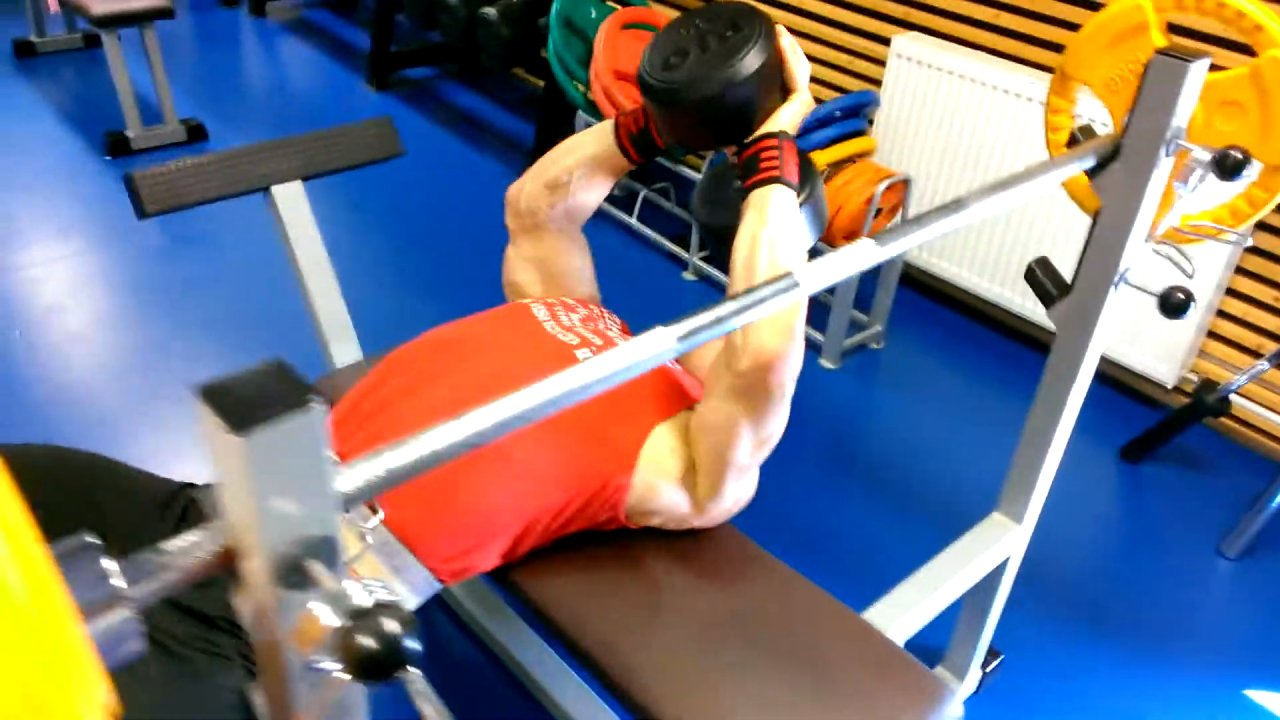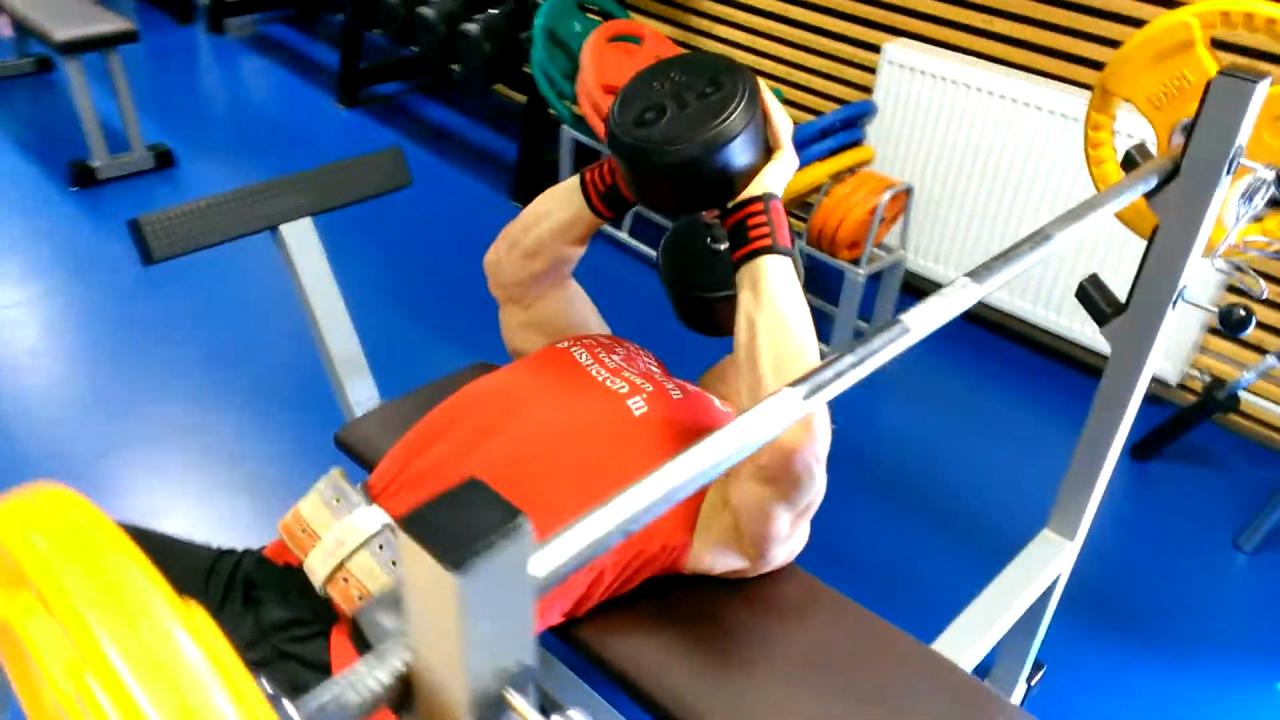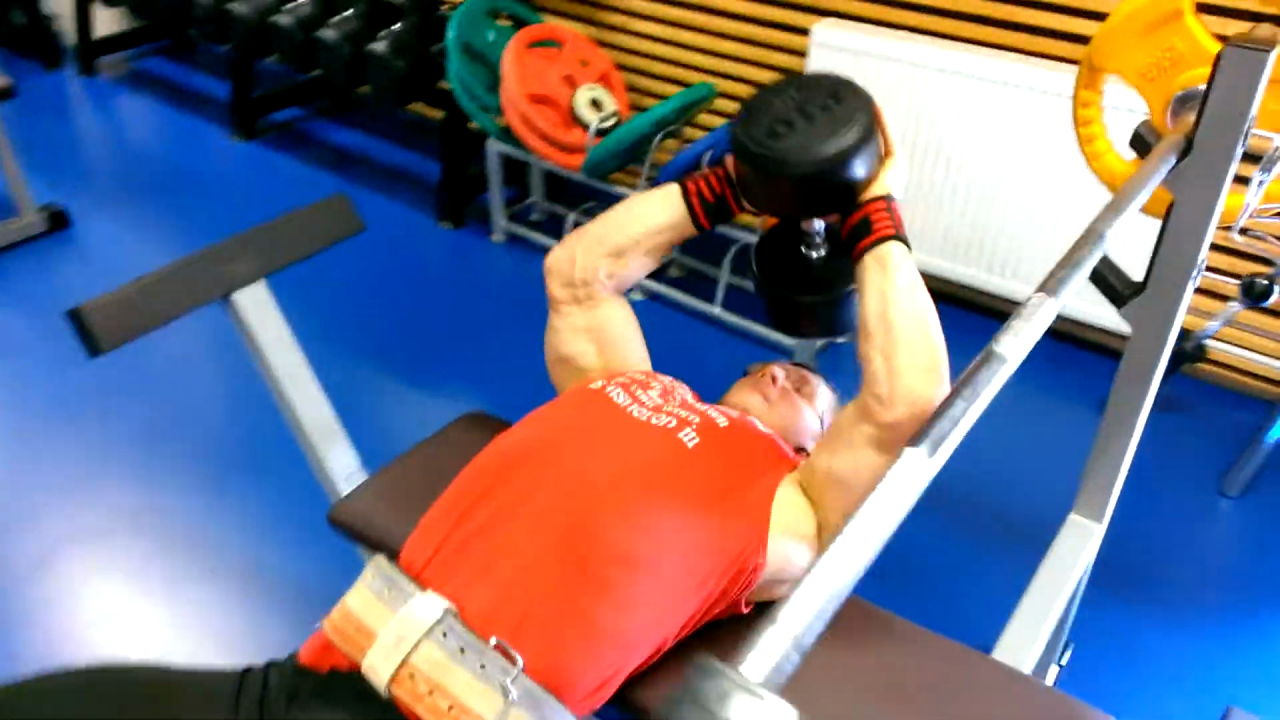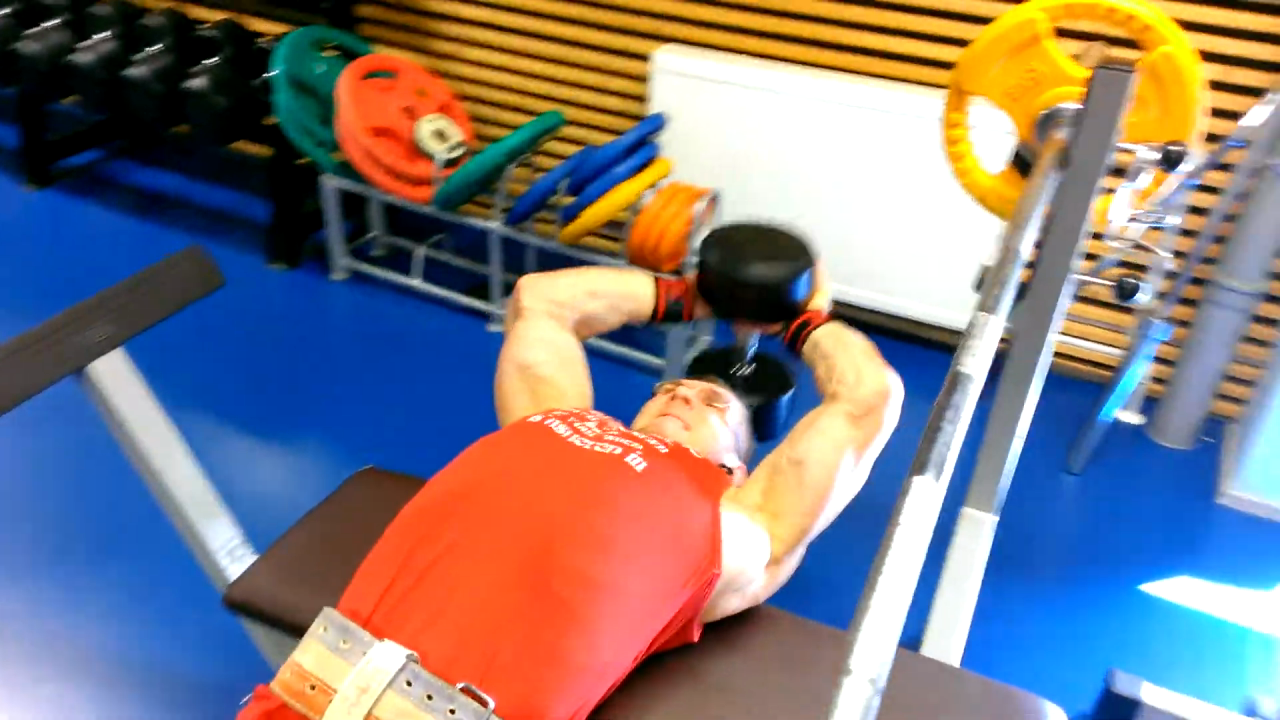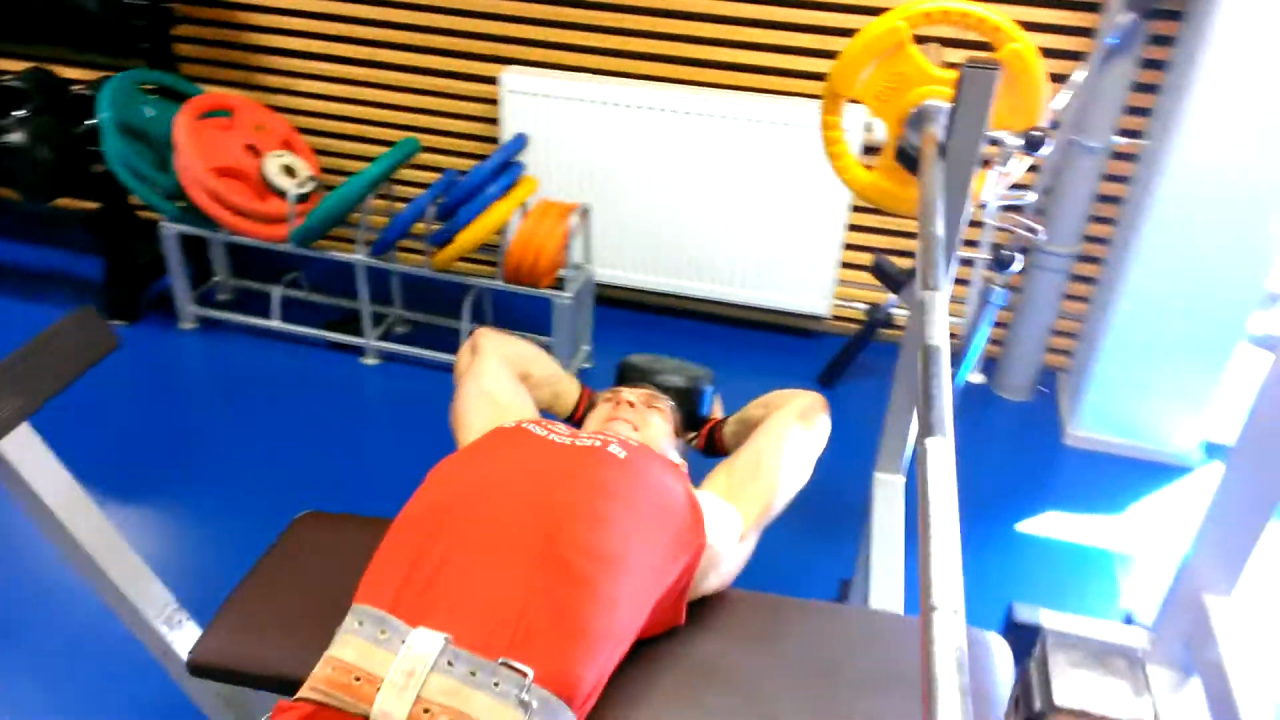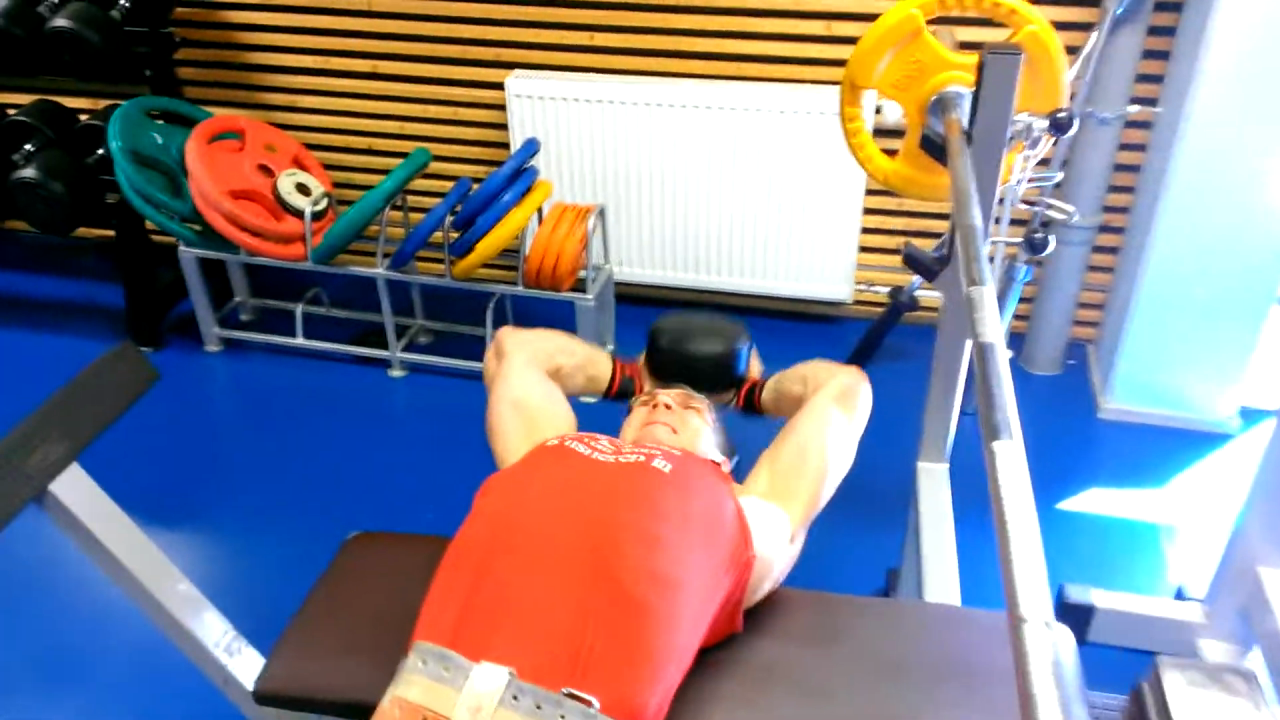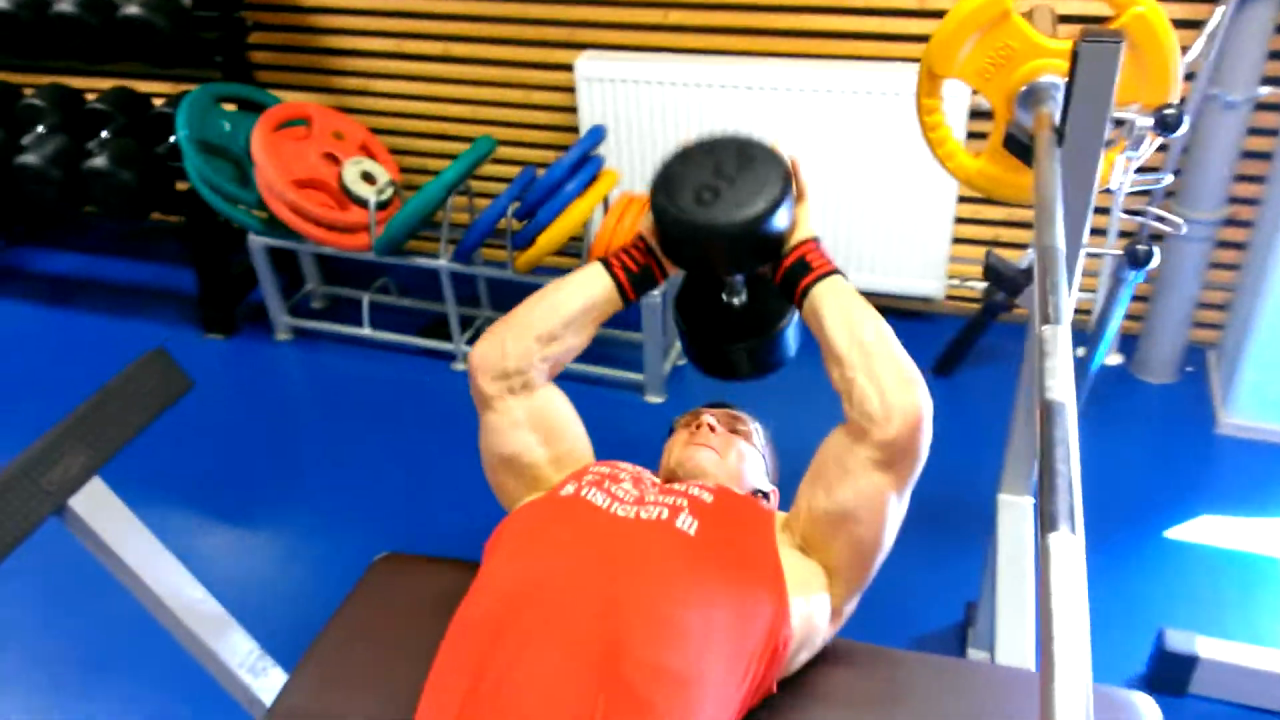
dt=0.4s
person 1, frame 1
left shoulder: (695, 469)
right shoulder: (586, 327)
left elbow: (766, 356)
right elbow: (536, 203)
left wrist: (771, 151)
right wrist: (654, 125)
person 1, frame 2
left shoulder: (757, 510)
right shoulder: (614, 364)
left elbow: (792, 436)
right elbow: (515, 267)
left wrist: (756, 212)
right wrist: (623, 176)
person 1, frame 3
left shoulder: (797, 511)
right shoulder: (632, 391)
left elbow: (910, 400)
right elbow: (577, 272)
left wrist: (873, 218)
right wrist: (725, 187)
person 1, frame 4
left shoulder: (734, 527)
right shoulder: (552, 420)
left elbow: (869, 396)
right elbow: (538, 300)
left wrist: (809, 323)
right wrist: (680, 298)
person 1, frame 5
left shoulder: (697, 517)
right shoulder: (508, 439)
left elbow: (804, 412)
right elbow: (488, 349)
left wrist: (716, 432)
right wrist: (587, 401)
person 1, frame 6
left shoulder: (742, 514)
right shoulder: (547, 454)
left elbow: (844, 389)
right elbow: (512, 349)
left wrist: (753, 389)
right wrist: (630, 377)
person 1, frame 7
left shoulder: (784, 559)
right shoulder: (568, 484)
left elbow: (897, 420)
right elbow: (503, 369)
left wrist: (803, 261)
right wrist: (645, 256)
